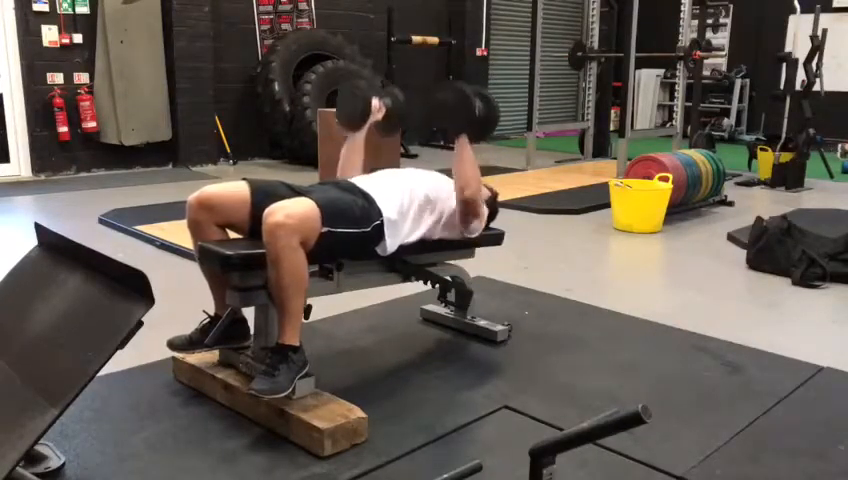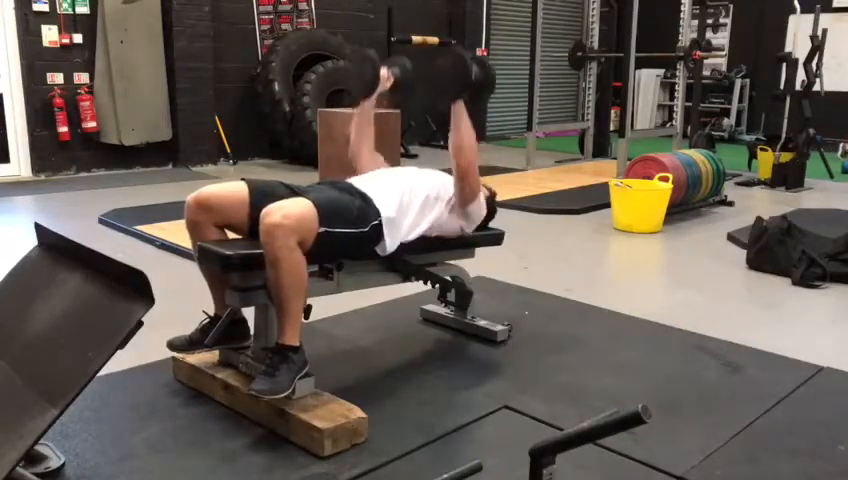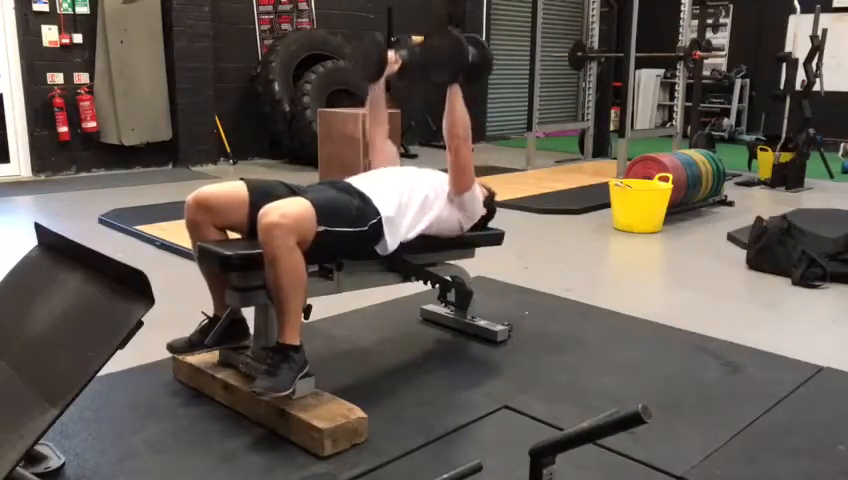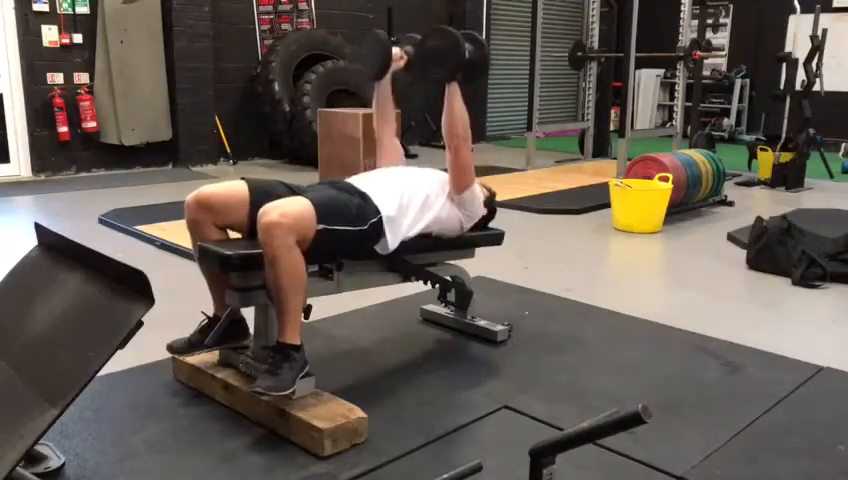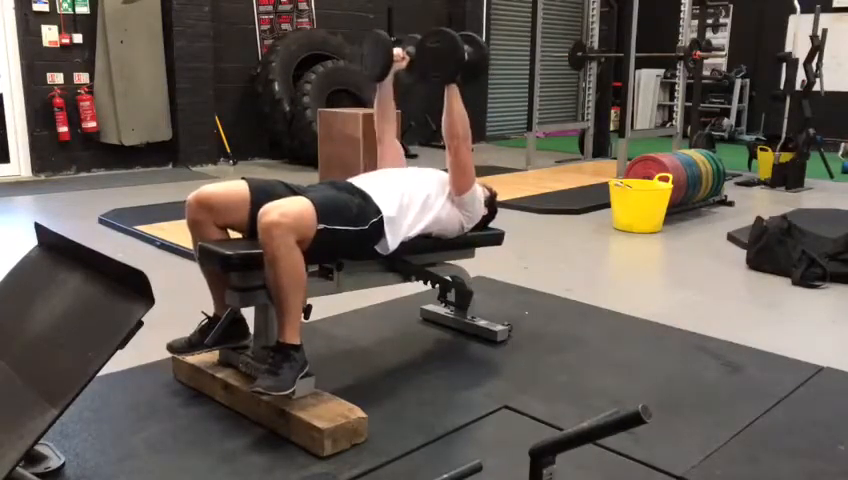
dt=0.1s
person 1, frame 1
left shoulder: (469, 212)
right shoulder: (424, 186)
left elbow: (469, 192)
right elbow: (346, 173)
left wrist: (463, 134)
right wrist: (362, 126)
left hip: (371, 213)
left knee: (281, 223)
right knee: (202, 205)
left ankle: (289, 353)
right ankle: (228, 322)
person 1, frame 2
left shoulder: (466, 212)
right shoulder: (417, 185)
left elbow: (466, 167)
right elbow: (360, 150)
left wrist: (458, 103)
right wrist: (370, 95)
left hip: (369, 215)
left knee: (278, 223)
right knee: (201, 204)
left ankle: (290, 353)
right ankle: (227, 322)
person 1, frame 3
left shoulder: (465, 209)
right shoulder: (418, 184)
left elbow: (460, 150)
right elbow: (377, 133)
left wrist: (455, 85)
right wrist: (379, 78)
left hip: (368, 214)
left knee: (276, 223)
right knee: (201, 204)
left ankle: (290, 352)
right ankle: (227, 322)
person 1, frame 4
left shoulder: (464, 208)
right shoulder: (413, 181)
left elbow: (459, 145)
right elbow: (385, 133)
left wrist: (452, 80)
right wrist: (385, 73)
left hip: (368, 214)
left knee: (276, 223)
right knee: (201, 204)
left ankle: (291, 352)
right ankle: (226, 322)
person 1, frame 5
left shoulder: (465, 209)
right shoulder: (411, 180)
left elbow: (459, 145)
right elbow: (386, 133)
left wrist: (451, 83)
right wrist: (387, 74)
left hip: (368, 214)
left knee: (276, 222)
right knee: (201, 204)
left ankle: (290, 352)
right ankle: (226, 322)
